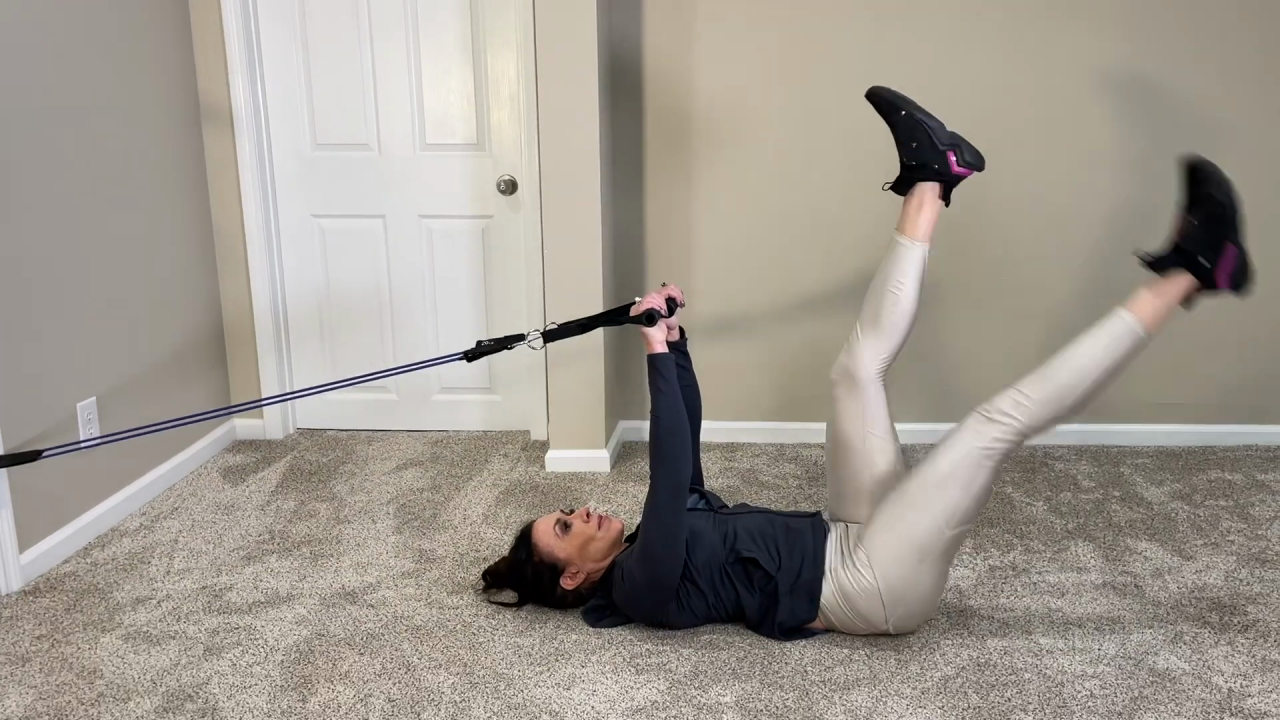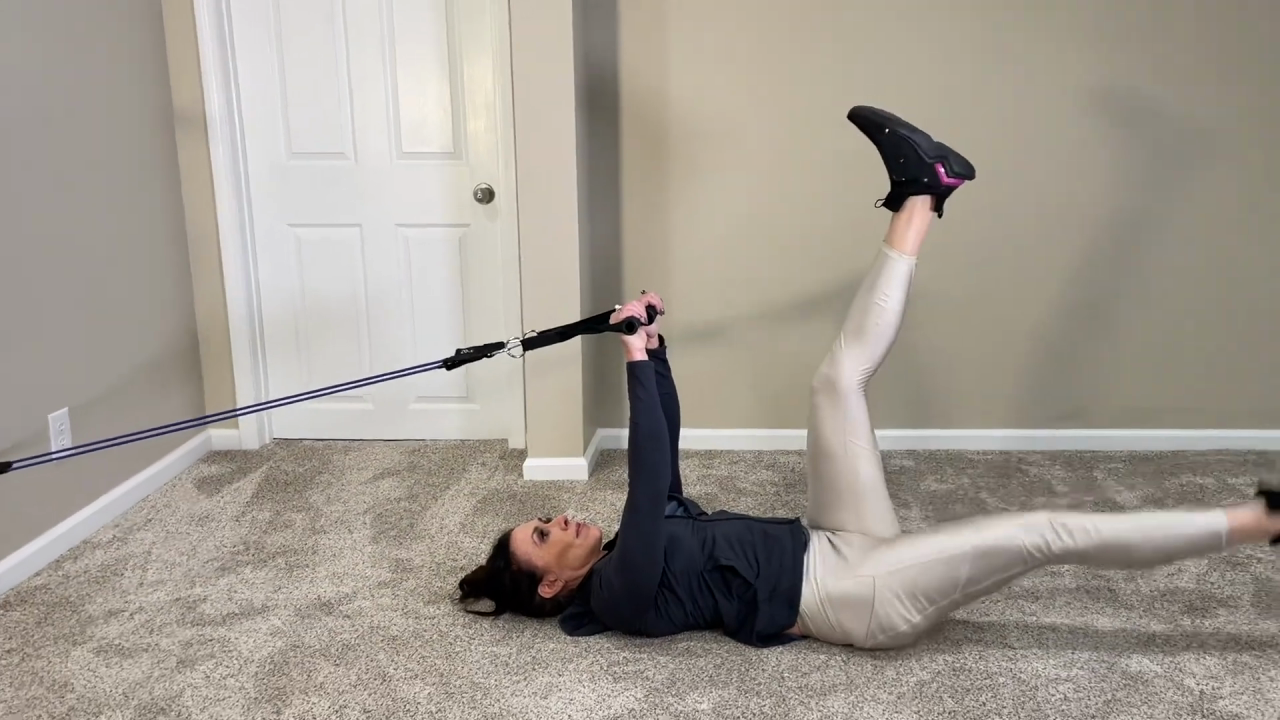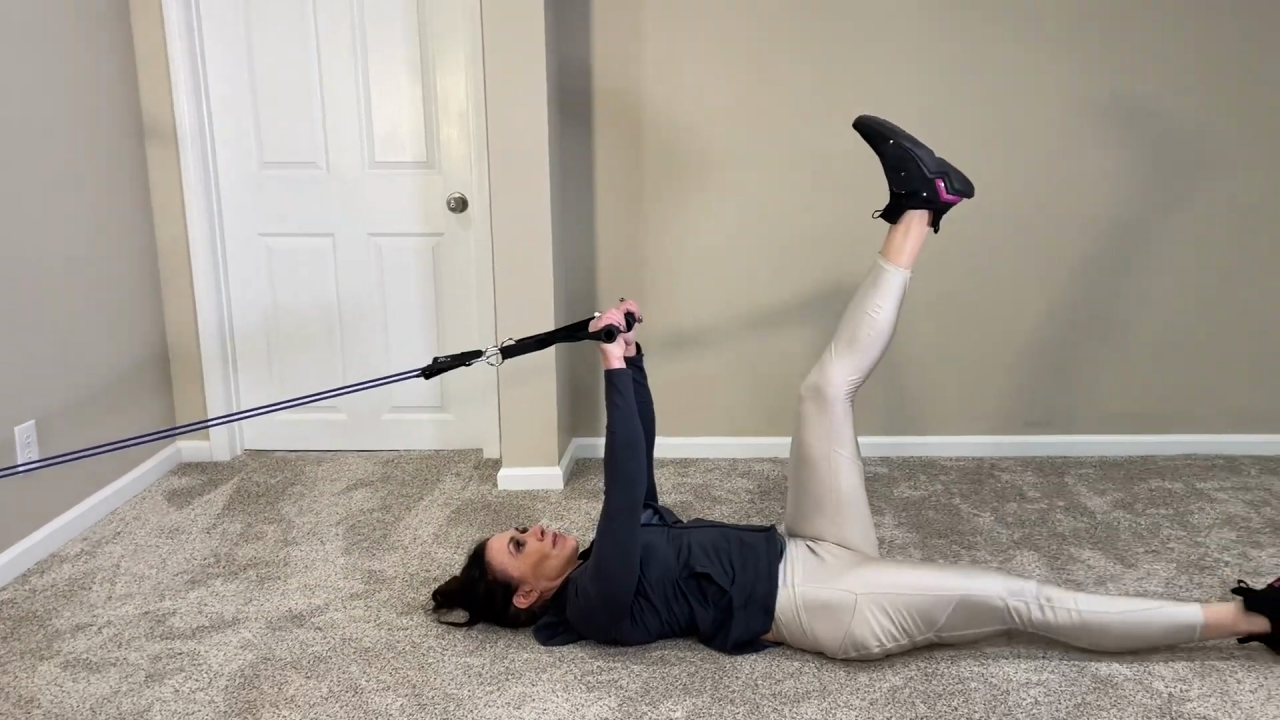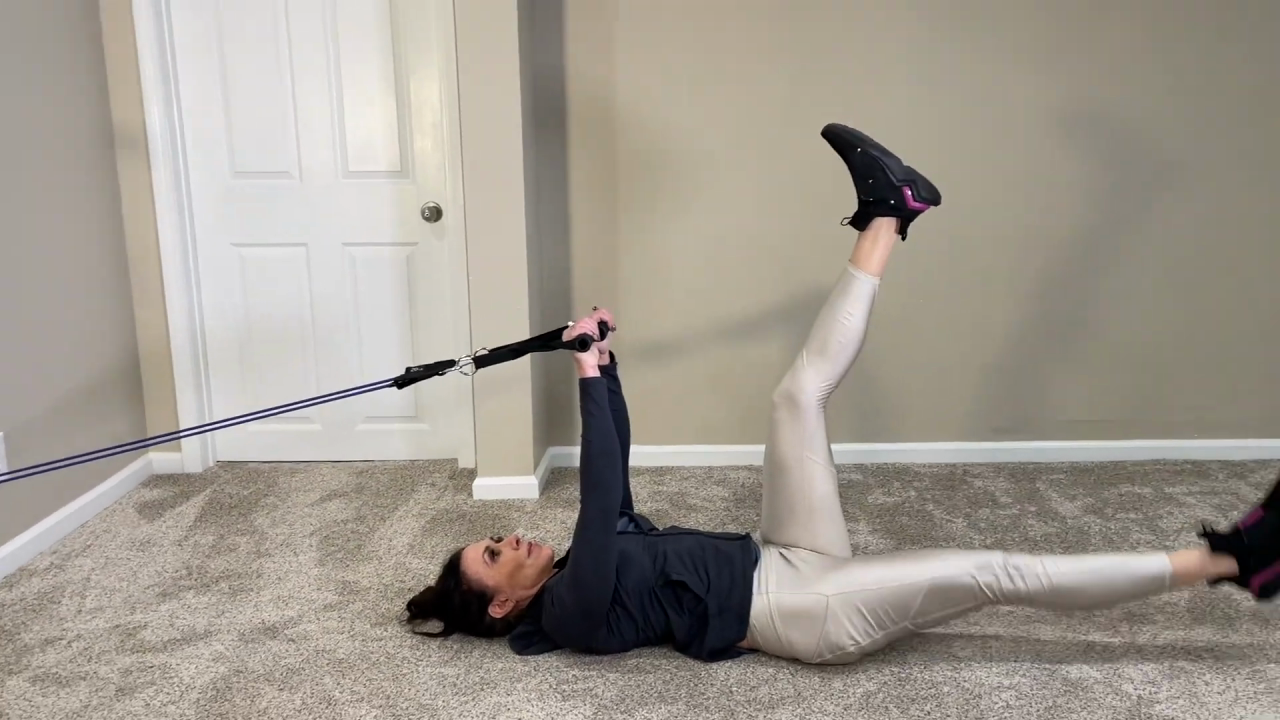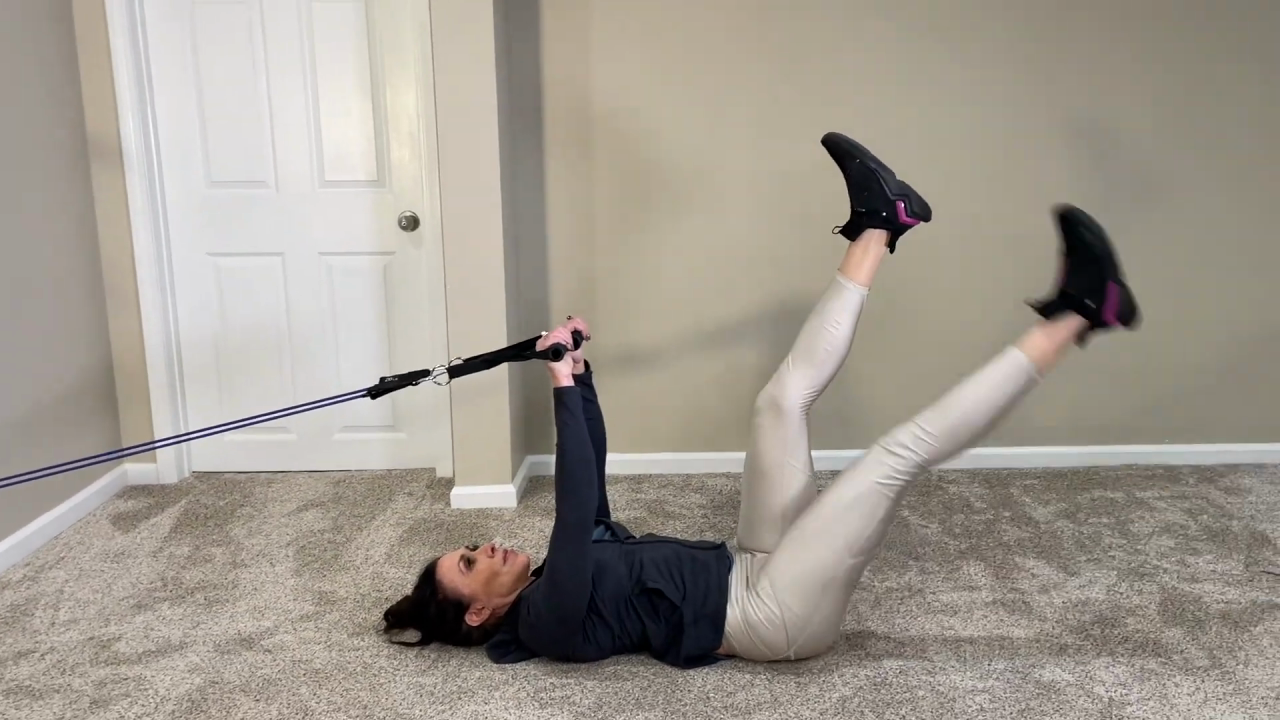
dt=0.4s
person 1, frame 1
left shoulder: (656, 550)
right shoulder: (647, 585)
left elbow: (681, 452)
right elbow: (669, 467)
left wrist: (673, 348)
right wrist: (657, 357)
left hip: (848, 543)
right hip: (876, 587)
left knee: (857, 364)
right knee: (999, 418)
right ankle: (1184, 276)
person 1, frame 2
left shoulder: (628, 558)
right shoulder: (619, 592)
left elbow: (660, 464)
right elbow: (647, 481)
left wrist: (652, 350)
right wrist: (636, 366)
left hip: (834, 548)
right hip: (853, 598)
left knee: (839, 375)
right knee: (1046, 530)
left ankle: (918, 199)
person 1, frame 3
left shoulder: (603, 565)
right shoulder: (597, 603)
left elbow: (636, 476)
right elbow: (623, 489)
left wrist: (629, 358)
right wrist: (613, 373)
left hip: (808, 554)
right hip: (830, 607)
left knee: (828, 384)
right knee: (1023, 598)
left ankle: (917, 211)
person 1, frame 4
left shoulder: (583, 571)
right shoulder: (571, 612)
left elbow: (610, 493)
right elbow: (600, 499)
left wrist: (602, 364)
right wrist: (587, 383)
left hip: (783, 562)
right hip: (802, 612)
left knee: (799, 391)
right knee: (992, 572)
left ankle: (884, 219)
person 1, frame 5
left shoulder: (555, 581)
right shoulder: (549, 620)
left elbow: (588, 486)
right elbow: (576, 511)
left wrist: (577, 374)
right wrist: (564, 393)
left hip: (746, 569)
right hip: (772, 613)
left knee: (782, 398)
right knee: (898, 454)
left ankle: (876, 231)
right ankle: (1071, 319)
